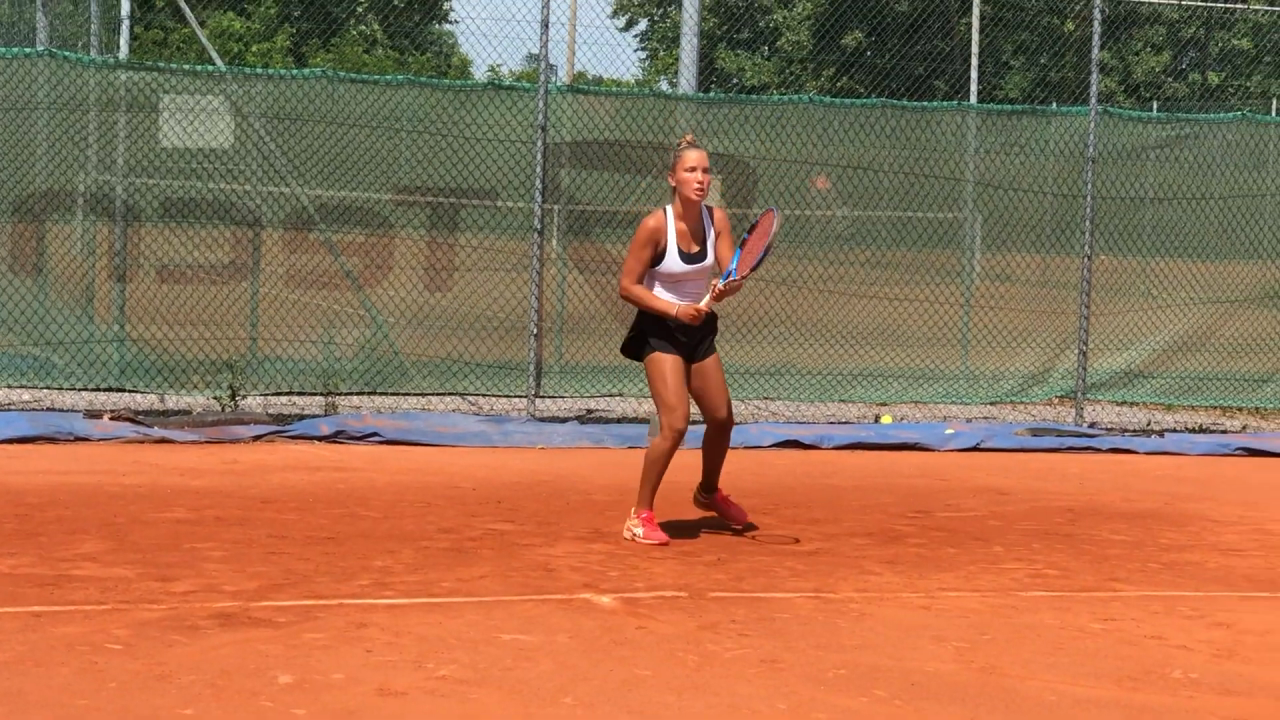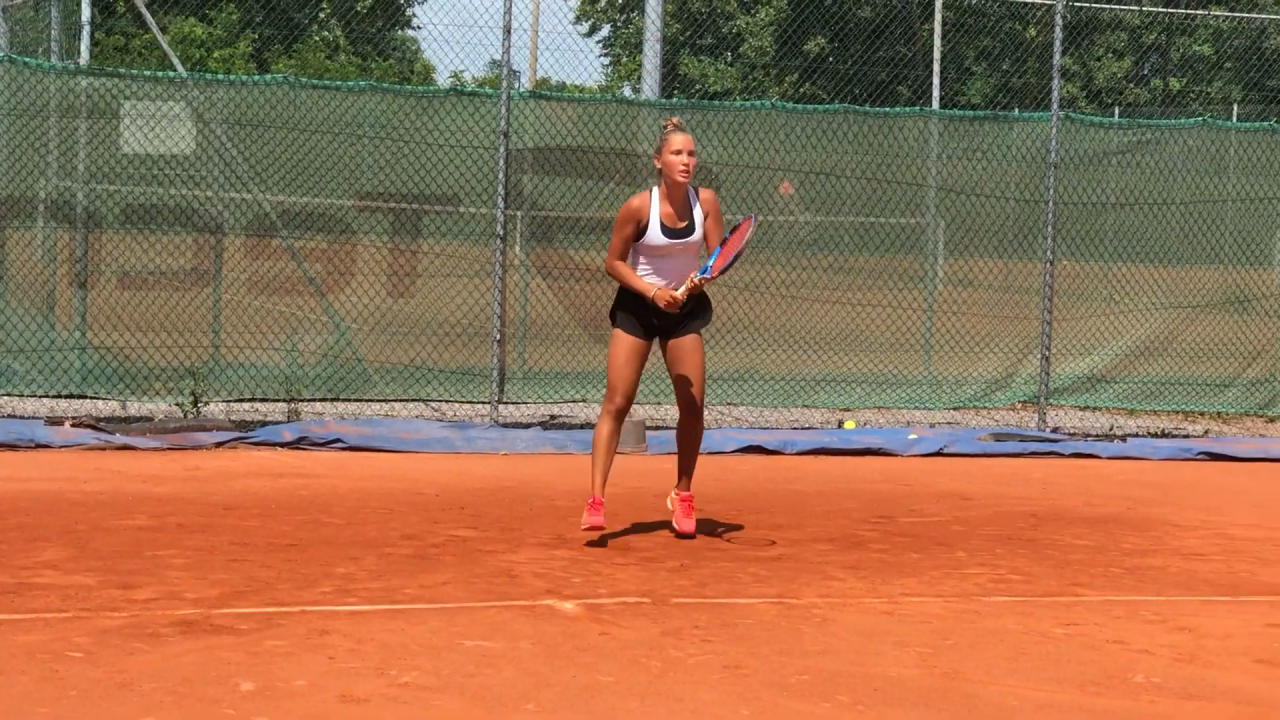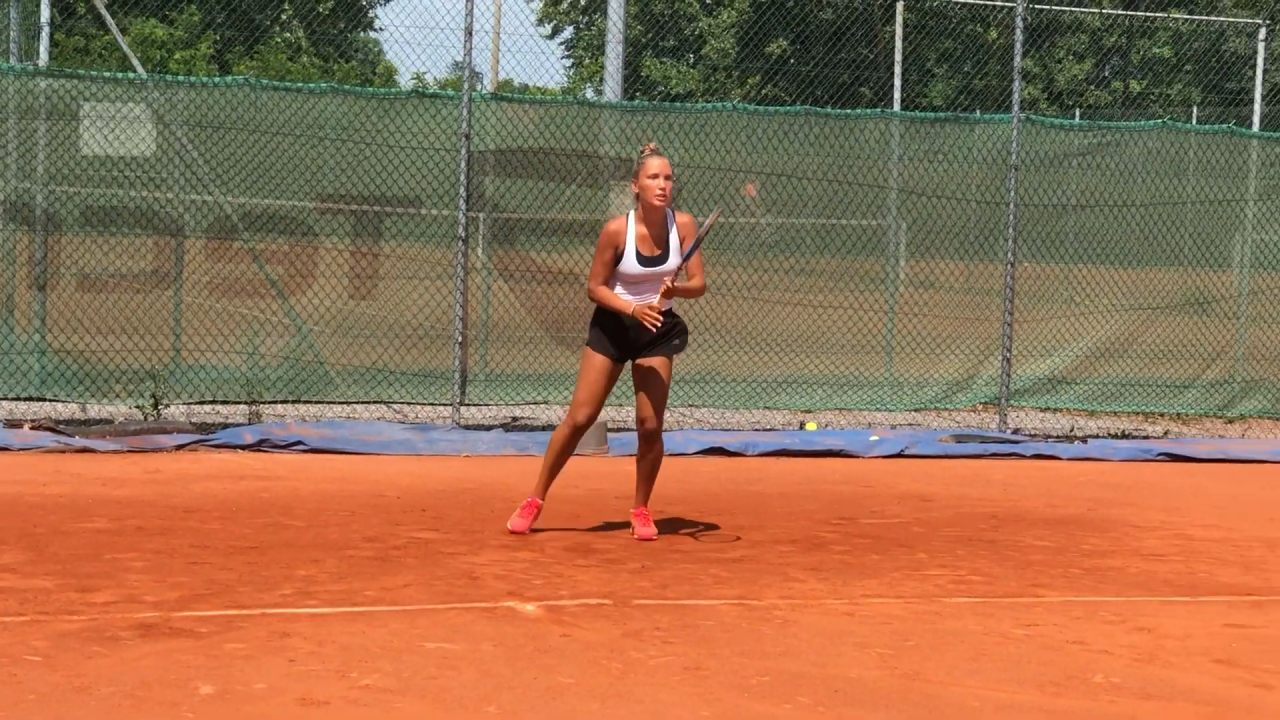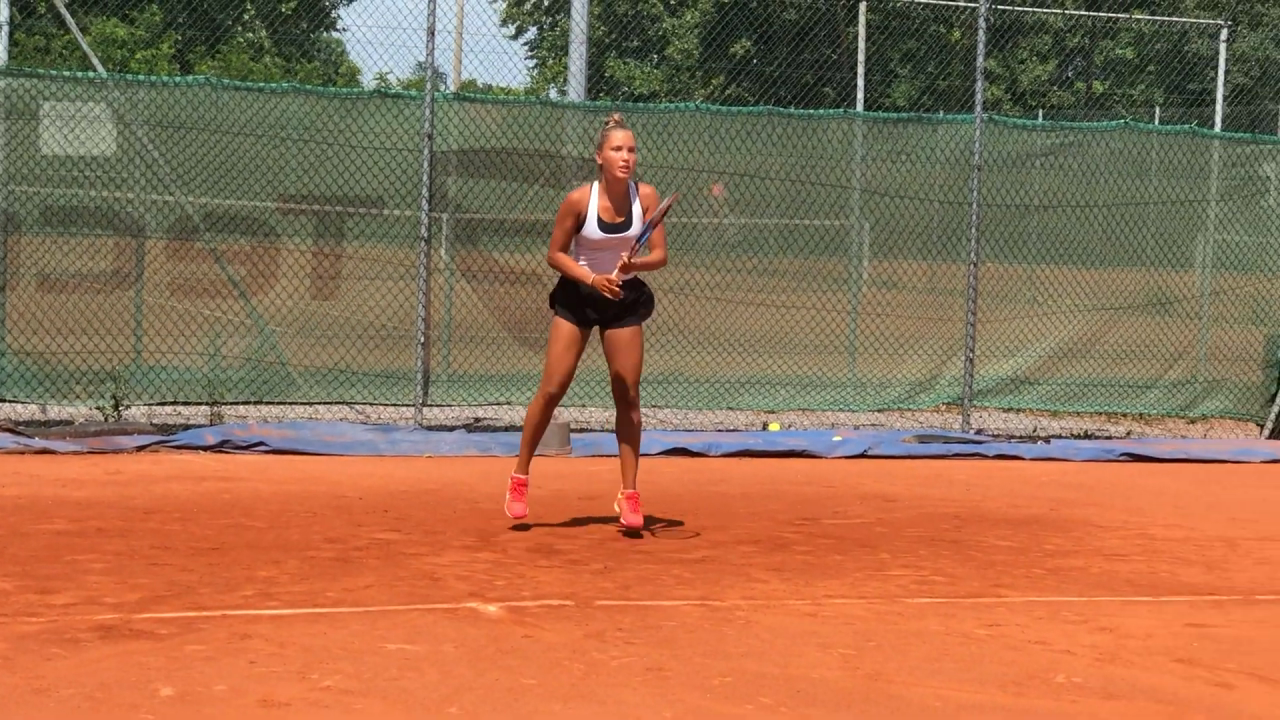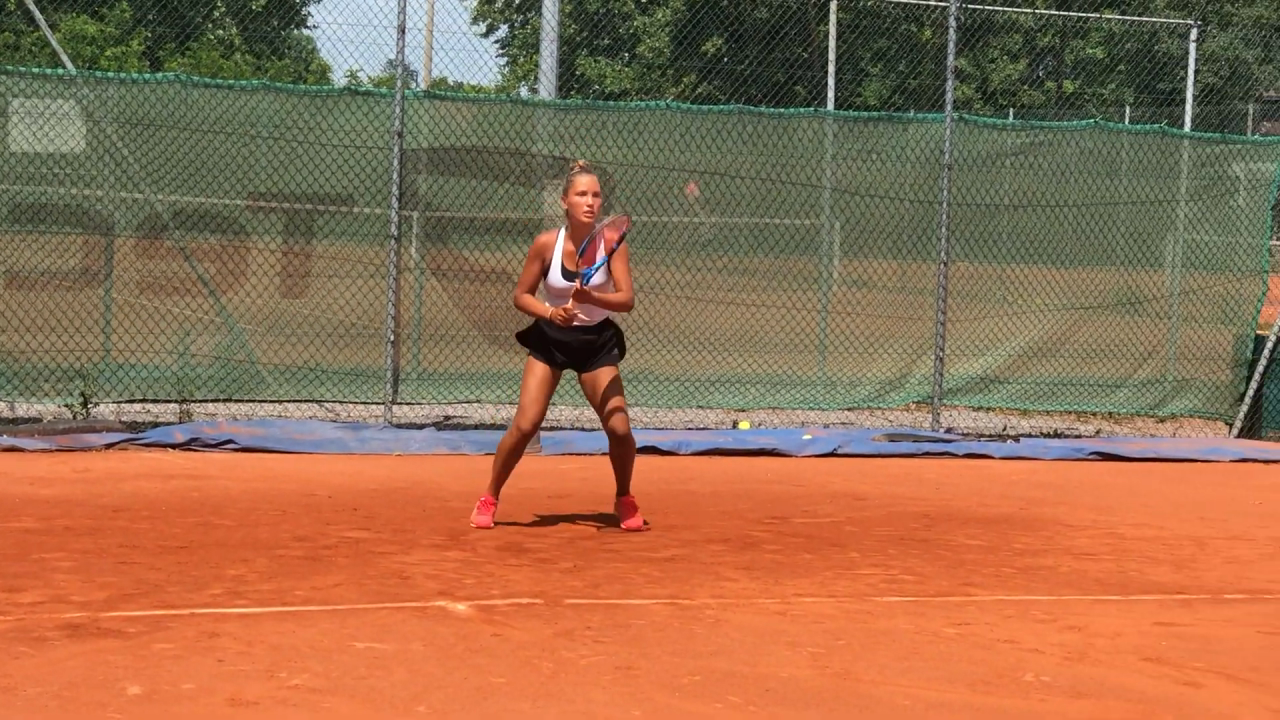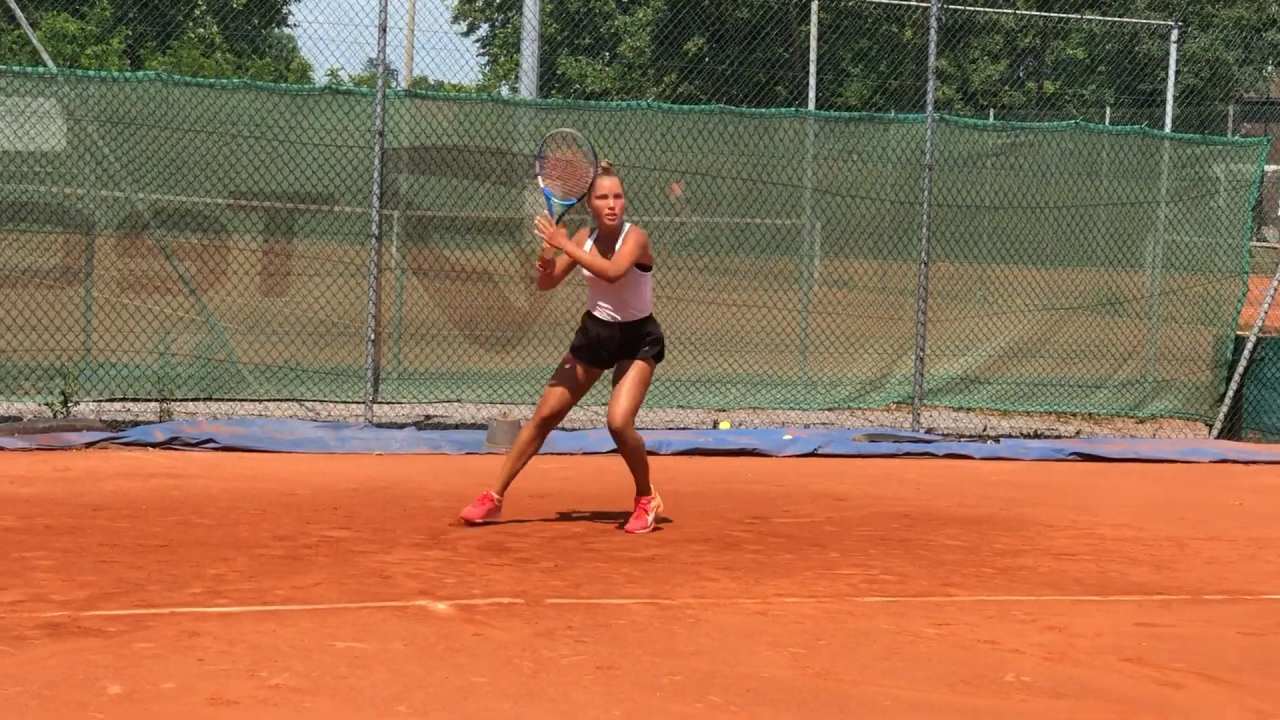
dt=0.2s
person 1, frame 1
left shoulder: (717, 219)
right shoulder: (654, 225)
left elbow: (731, 276)
right elbow: (627, 286)
left wrist: (723, 290)
right wrist: (674, 310)
left hip: (698, 328)
right hip: (659, 328)
left knee: (723, 419)
right knee: (674, 425)
left ankle: (709, 492)
right ankle: (641, 515)
person 1, frame 2
left shoulder: (706, 201)
right shoulder: (637, 206)
right elbow: (613, 261)
left wrist: (703, 278)
right wrist: (652, 291)
left hip: (685, 309)
right hip: (639, 306)
left knee: (692, 408)
right knee: (616, 404)
left ankle: (682, 494)
right ankle: (597, 502)
person 1, frame 3
left shoulder: (684, 224)
right shoulder: (615, 229)
left elbow: (699, 283)
right elbow: (595, 287)
left wrist: (676, 288)
right wrist: (633, 308)
left hip: (657, 330)
right hip: (613, 326)
left knee: (650, 425)
right knee: (578, 419)
left ankle: (641, 510)
right ankle: (534, 500)
person 1, frame 4
left shoulder: (647, 196)
right shoulder: (578, 199)
left elbow: (660, 256)
right elbow: (555, 254)
left wrist: (635, 265)
right wrist: (591, 278)
left hip: (625, 298)
right hip: (577, 296)
left knee: (627, 398)
right knee: (551, 390)
left ankle: (628, 493)
right ankle: (520, 477)
person 1, frame 5
left shoulder: (611, 242)
right shoulder: (546, 244)
left elbow: (627, 300)
right elbow: (521, 297)
left wrist: (592, 298)
right wrist: (551, 312)
left hip: (596, 340)
right hip: (549, 337)
left knee: (619, 428)
right knee: (525, 426)
left ankle: (624, 500)
right ankle: (489, 499)
person 1, frame 6
left shoulder: (635, 237)
right shoulder: (584, 237)
left elbow: (611, 271)
right elbow: (545, 284)
left wrist: (564, 246)
right wrist: (546, 264)
left hip: (637, 338)
right hip: (594, 333)
left knee: (619, 422)
right knee: (545, 414)
left ankle: (646, 499)
right ankle: (494, 496)
